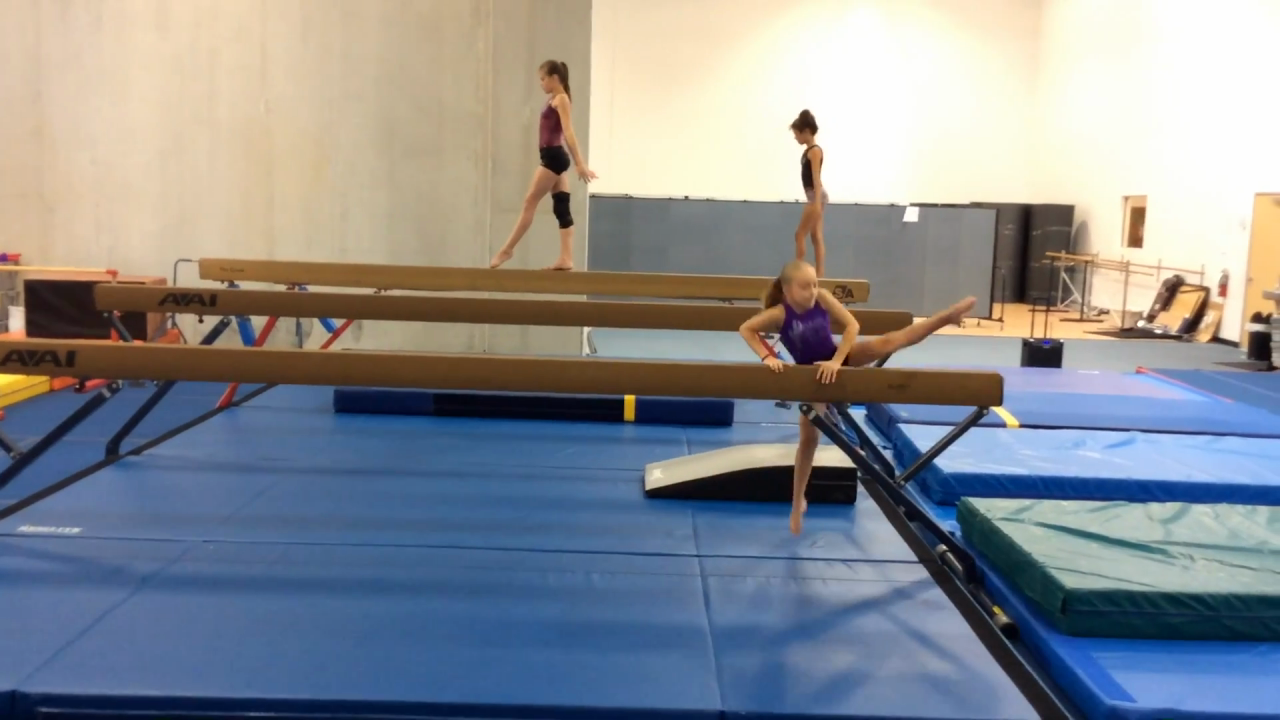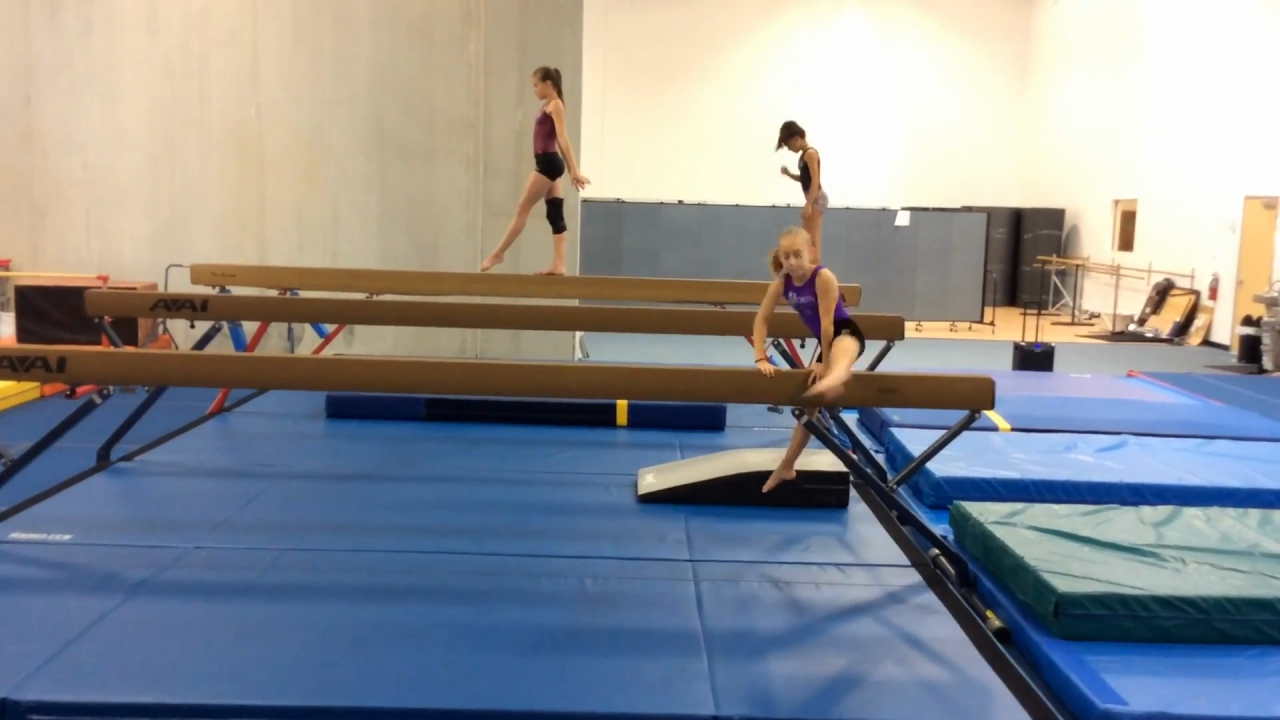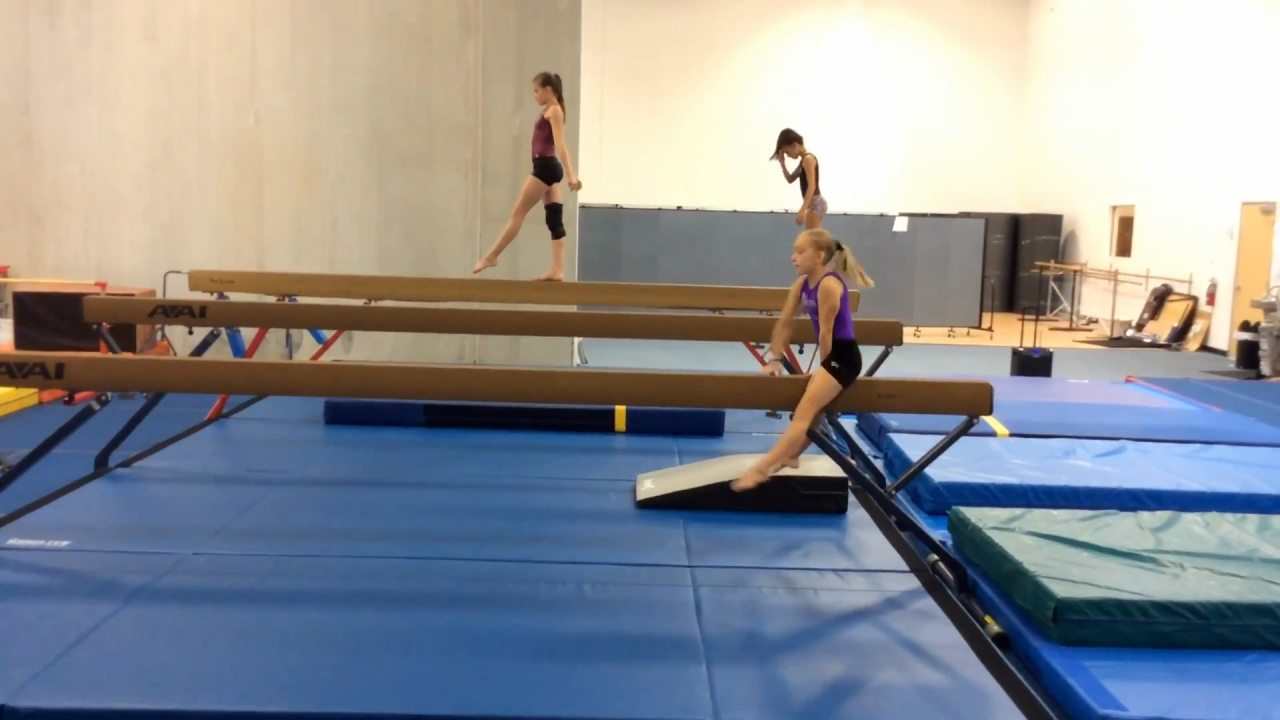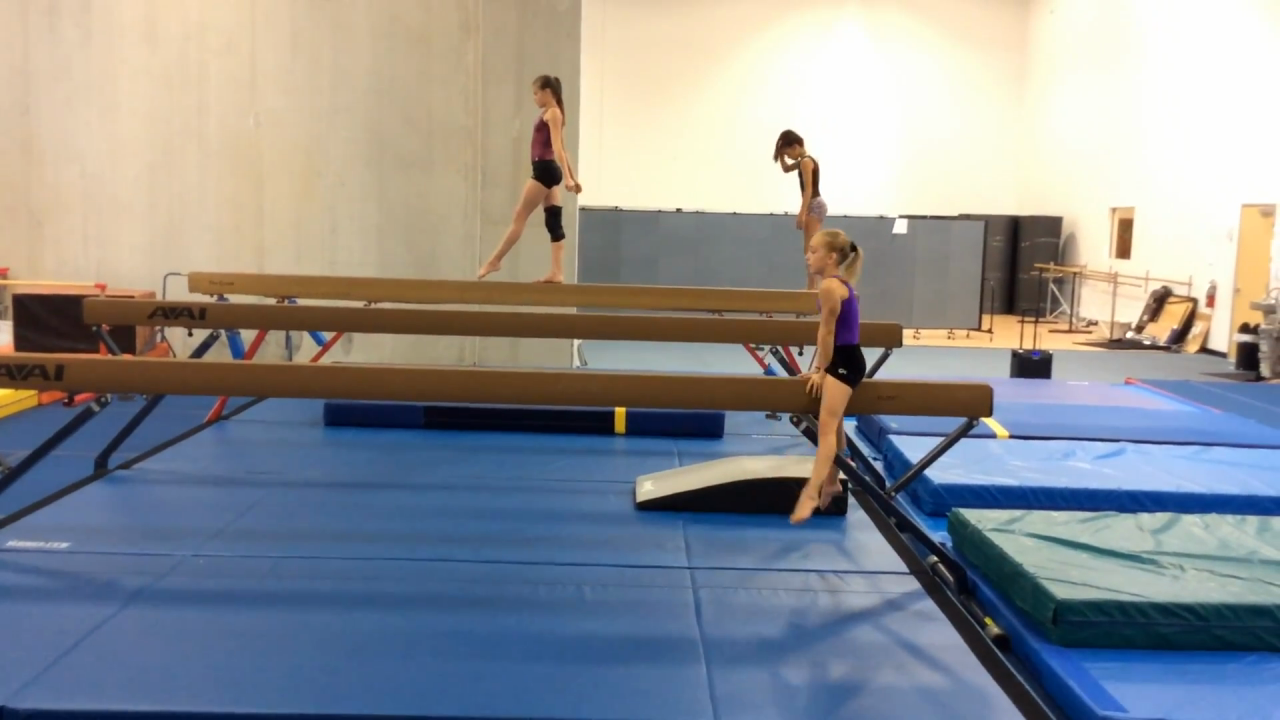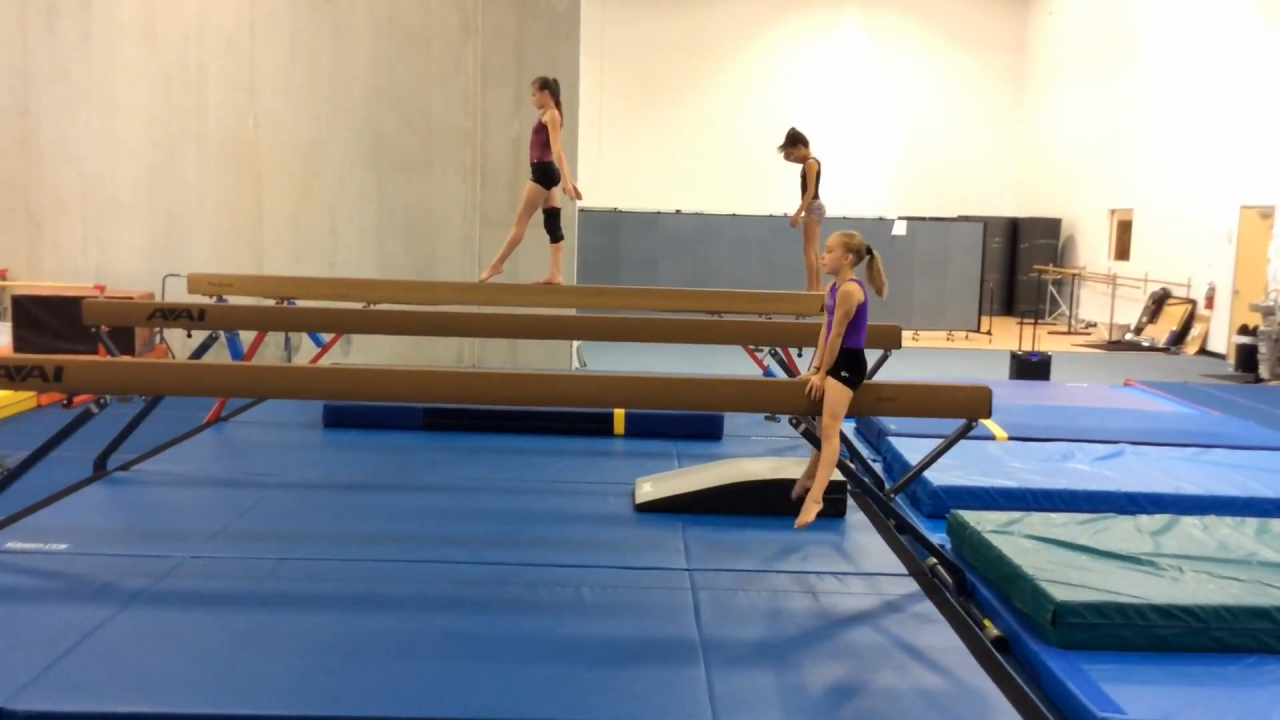
dt=0.3s
person 1, frame 1
left shoulder: (823, 300)
right shoulder: (779, 313)
left elbow: (852, 326)
right elbow: (746, 329)
left wrist: (836, 361)
right wrist: (767, 357)
left hip: (836, 361)
right hip: (813, 373)
left knee: (886, 342)
right knee: (808, 441)
left ankle: (946, 316)
right ankle: (798, 503)
person 1, frame 2
left shoulder: (824, 277)
right shoulder: (782, 283)
left elbow: (828, 322)
right elbow: (761, 320)
left wrist: (824, 363)
right wrist: (761, 358)
left hip: (845, 334)
right hip: (826, 342)
left knee: (840, 353)
left ankle: (832, 381)
right ankle: (786, 467)
person 1, frame 3
left shoulder: (830, 285)
right shoulder: (801, 285)
left elbow: (826, 331)
right elbow: (784, 323)
left wrist: (821, 367)
right wrist: (773, 361)
left hip: (843, 356)
right hip: (831, 357)
left knee: (804, 411)
right knee: (813, 413)
left ankle: (762, 468)
right ankle: (789, 455)
person 1, frame 4
left shoulder: (830, 286)
right shoulder: (832, 284)
left elbow: (827, 332)
left wrist: (820, 371)
right wrist: (818, 368)
left hip: (846, 360)
right hip: (838, 360)
left knee: (826, 424)
right knee: (833, 423)
left ankle: (811, 492)
right ankle: (830, 481)
person 1, frame 5
left shoulder: (850, 289)
right shoulder: (834, 287)
left elbow: (837, 335)
left wrist: (821, 373)
right wrist: (815, 368)
left hip: (848, 362)
right hip: (836, 361)
left knee: (830, 427)
right knee: (826, 424)
left ankle: (814, 497)
right ankle: (811, 474)
person 2, frame 1
left shoulder: (561, 99)
right shoulder: (554, 100)
left elbow: (568, 133)
left wrist: (580, 165)
right wrist: (579, 164)
left hip: (553, 156)
right hip: (553, 156)
left knee: (530, 202)
right knee: (561, 209)
left ankle: (507, 250)
right ankle: (565, 258)
person 2, frame 2
left shoulder: (555, 105)
right shoulder: (548, 106)
left elbow: (563, 139)
left wrist: (575, 170)
right wrist: (572, 170)
left hip: (548, 162)
right hip: (548, 163)
left knee: (523, 208)
right knee: (555, 214)
left ankle: (498, 253)
right ankle: (558, 264)
person 2, frame 3
left shoulder: (554, 110)
right shoulder: (548, 111)
left elbow: (560, 144)
right elbow: (559, 145)
left wrist: (570, 175)
right wrist: (571, 174)
left hip: (546, 166)
right hip: (548, 167)
left knee: (518, 212)
right knee: (554, 220)
left ankle: (492, 256)
right ankle: (557, 270)
person 2, frame 4
left shoulder: (553, 113)
right shoulder: (548, 114)
left elbow: (557, 147)
right elbow: (561, 148)
left wrist: (567, 177)
right wrist: (572, 176)
left hip: (545, 169)
right hip: (546, 170)
left knee: (519, 217)
right knee: (553, 222)
left ankle: (494, 261)
right ankle: (556, 272)
person 2, frame 5
left shoulder: (551, 115)
right shoulder: (546, 115)
left elbow: (556, 149)
right elbow: (557, 150)
left wrist: (566, 180)
right wrist: (568, 180)
left hip: (543, 171)
right hip: (545, 172)
left knee: (521, 219)
right knee: (552, 224)
left ankle: (497, 264)
right ankle: (555, 273)
